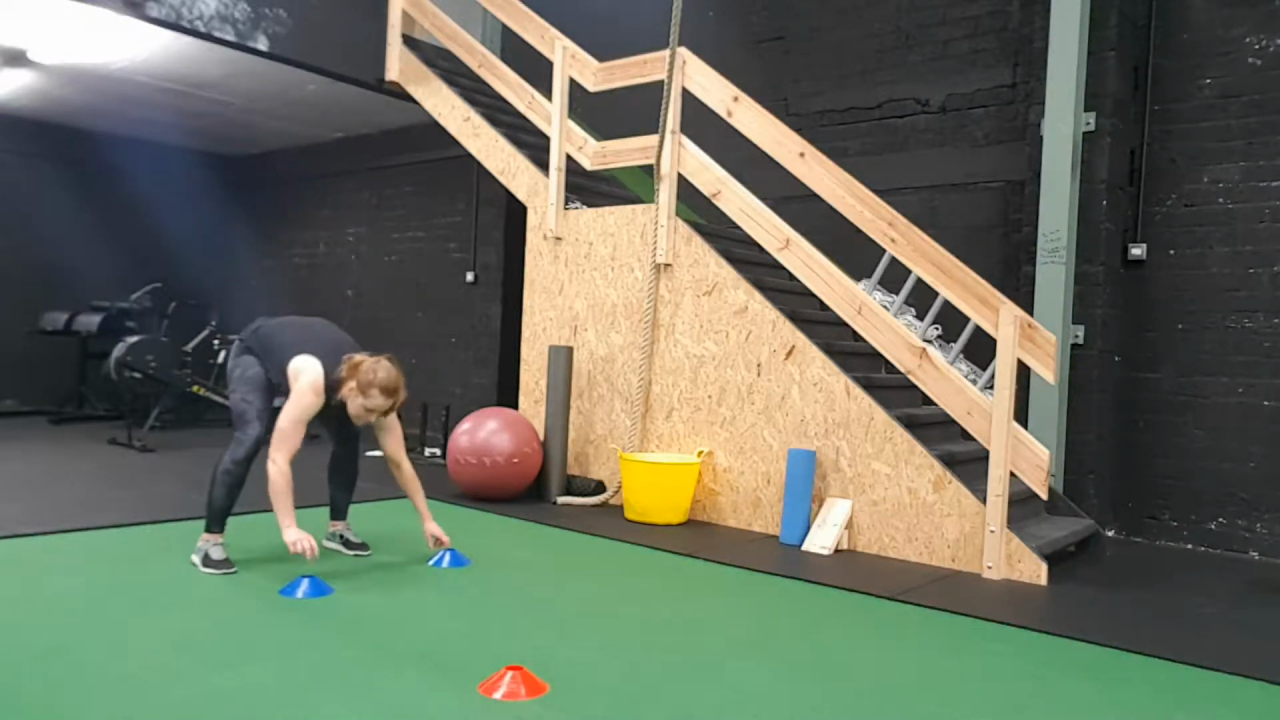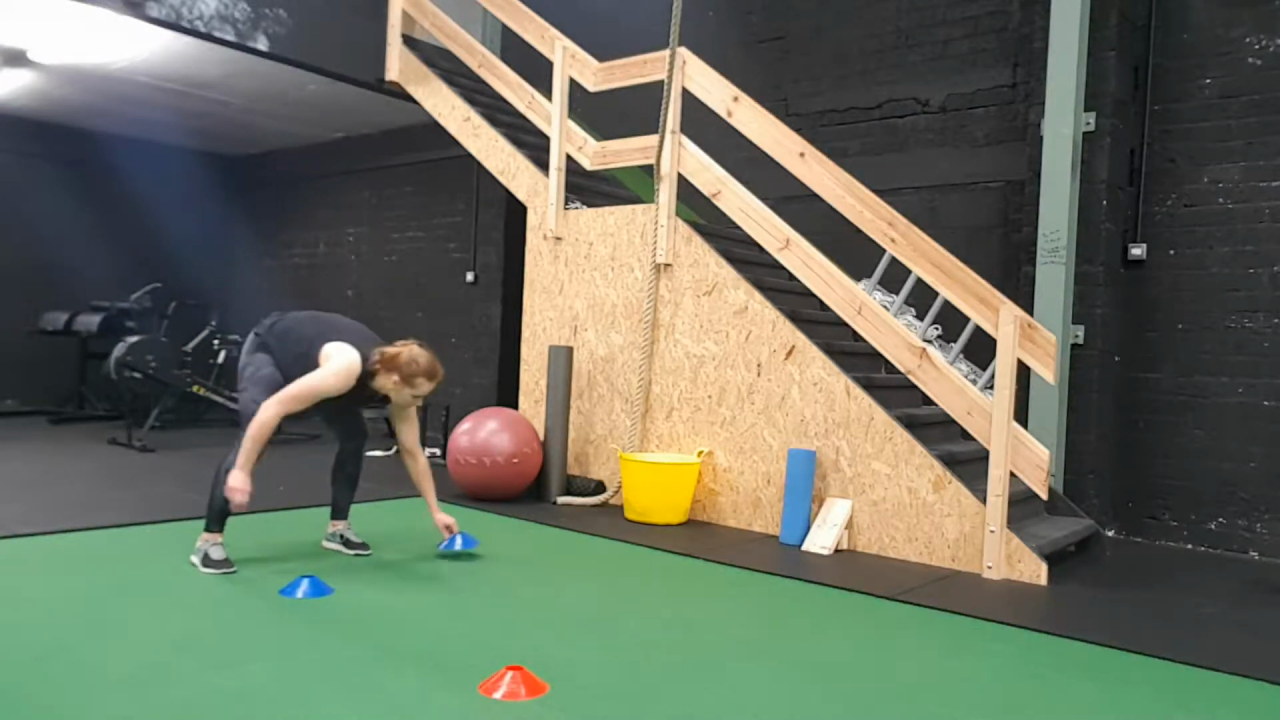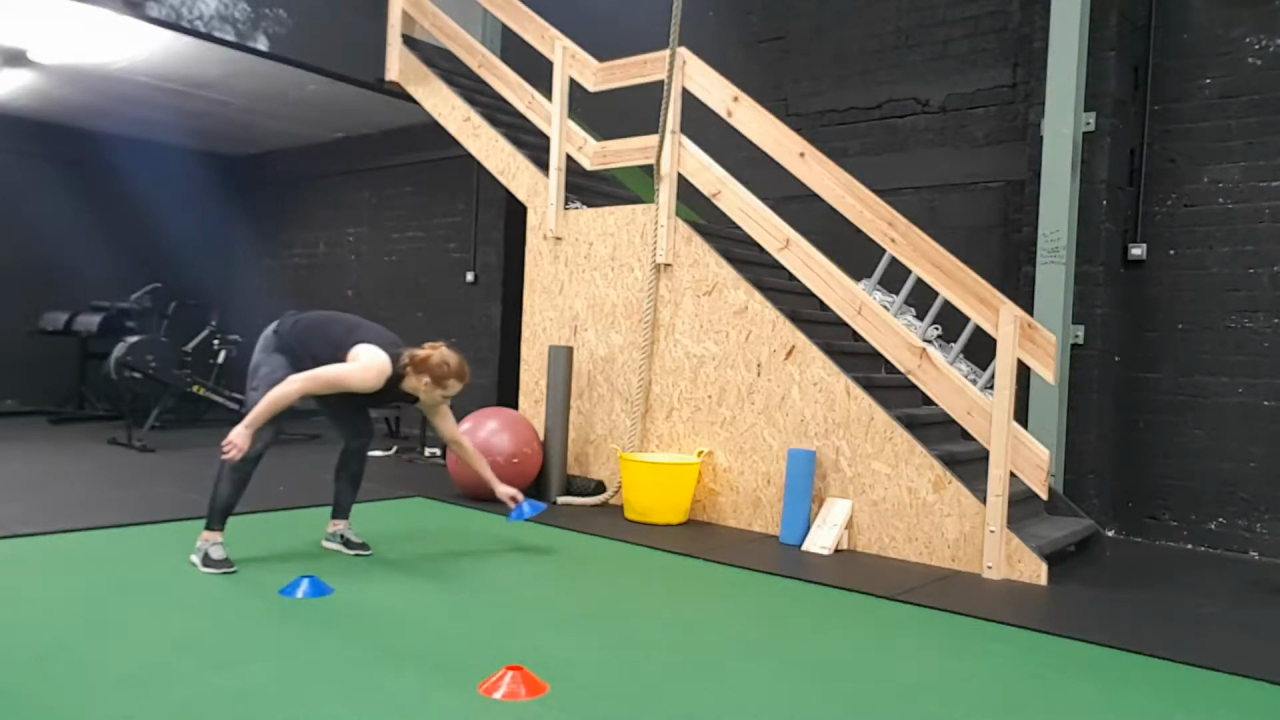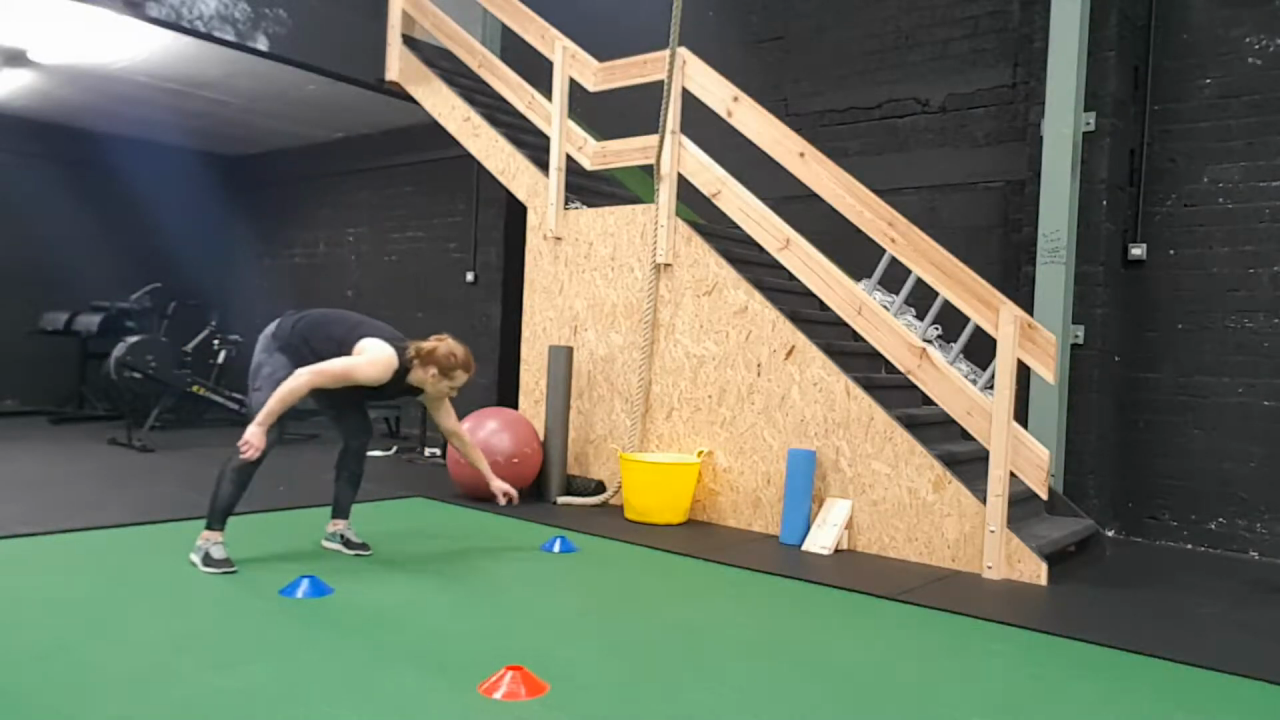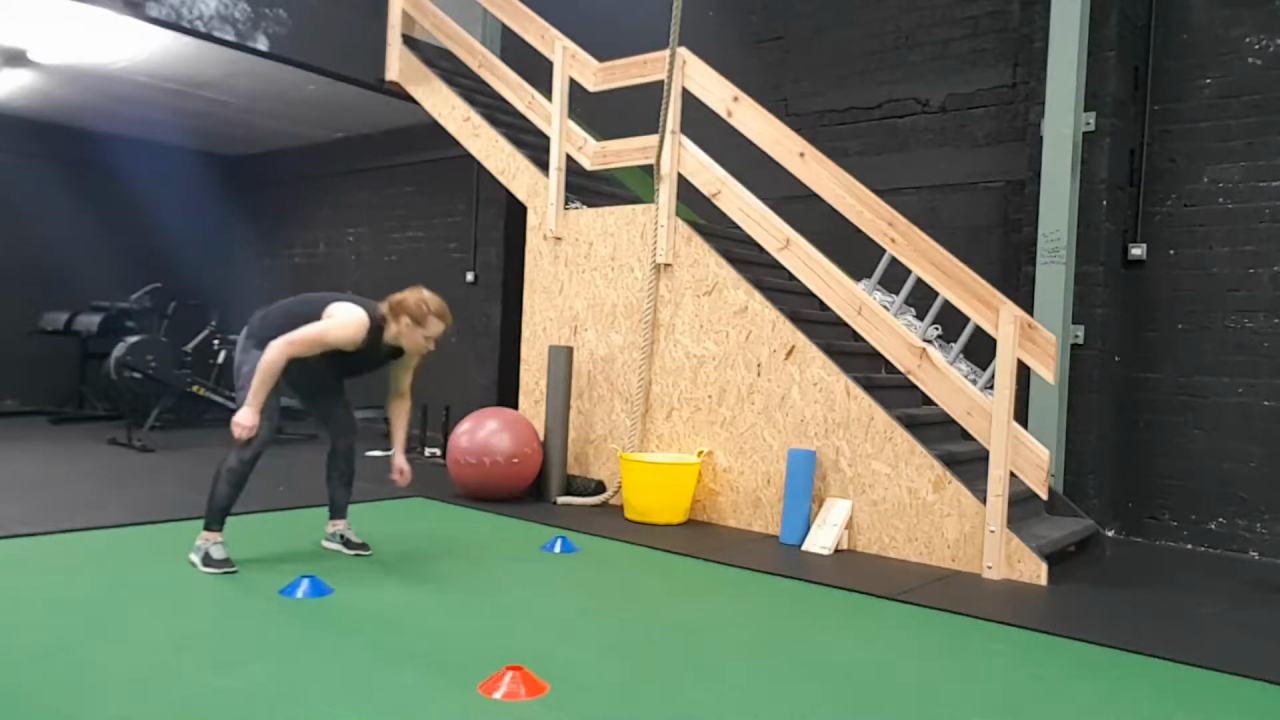
dt=0.3s
person 1, frame 1
left shoulder: (373, 393)
right shoulder: (313, 385)
left elbow: (398, 461)
right elbow: (278, 460)
left wrist: (427, 520)
right wrist: (289, 527)
right hip: (255, 353)
left knee: (347, 438)
right knee: (250, 438)
left ankle: (338, 528)
right ankle: (209, 541)
person 1, frame 2
left shoulder: (397, 387)
right shoulder: (346, 370)
left elbow: (412, 451)
right elbow: (274, 408)
left wrist: (435, 510)
right wrist: (241, 470)
left hip: (305, 359)
right hip: (267, 349)
left knee: (355, 435)
right knee: (255, 439)
left ankle: (338, 527)
right ankle: (209, 541)
person 1, frame 3
left shoulder: (423, 385)
right shoulder: (376, 371)
left elbow: (457, 440)
right elbow: (298, 384)
left wrist: (497, 486)
right wrist: (246, 427)
left hip: (321, 359)
right hip: (283, 345)
left knee: (360, 435)
right knee: (260, 438)
left ankle: (337, 529)
right ankle: (209, 540)
person 1, frame 4
left shoulder: (428, 379)
right shoulder: (385, 363)
left elbow: (455, 433)
right elbow: (307, 376)
left wrist: (492, 479)
right wrist: (260, 424)
left hip: (328, 360)
right hip: (283, 345)
left knee: (359, 434)
right knee: (259, 443)
left ankle: (338, 528)
right ankle: (208, 540)
person 1, frame 5
left shoulder: (403, 348)
right shoulder: (354, 325)
left elbow: (400, 396)
right elbow: (280, 348)
left wrist: (398, 452)
right wrist: (251, 408)
right hip: (263, 344)
left knee: (344, 431)
right knee: (254, 438)
left ankle: (337, 528)
right ankle: (208, 540)
